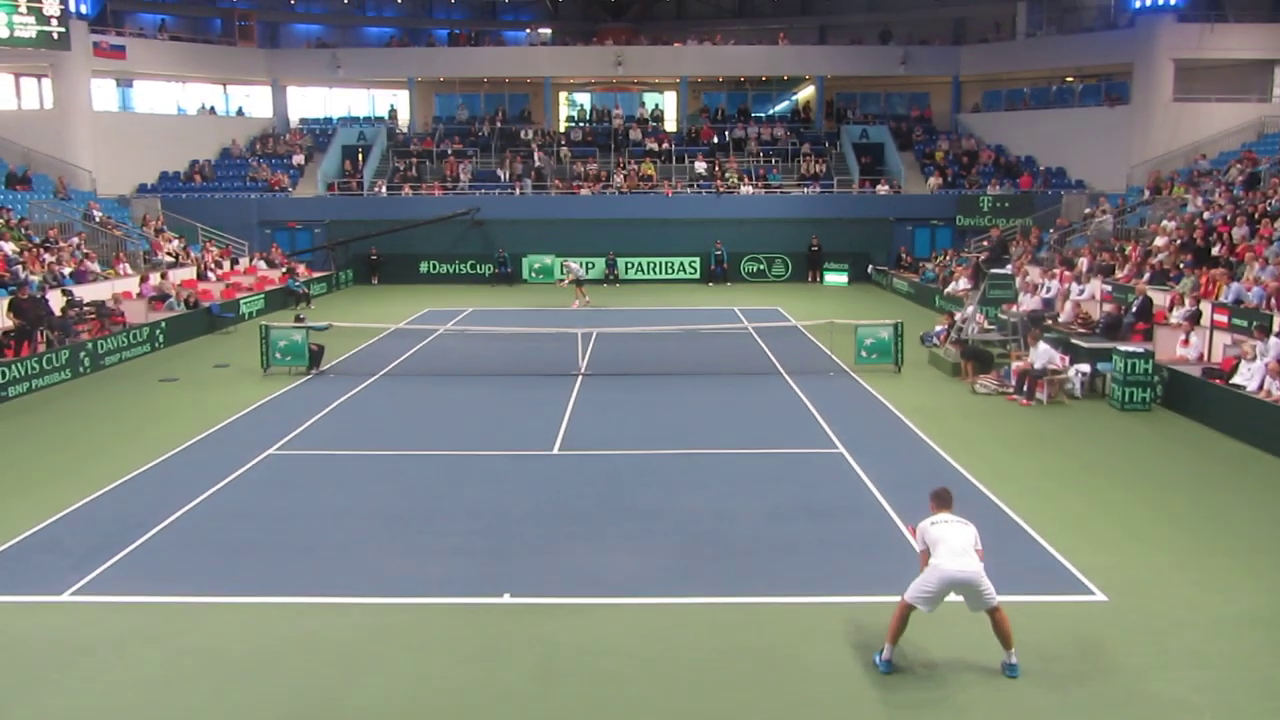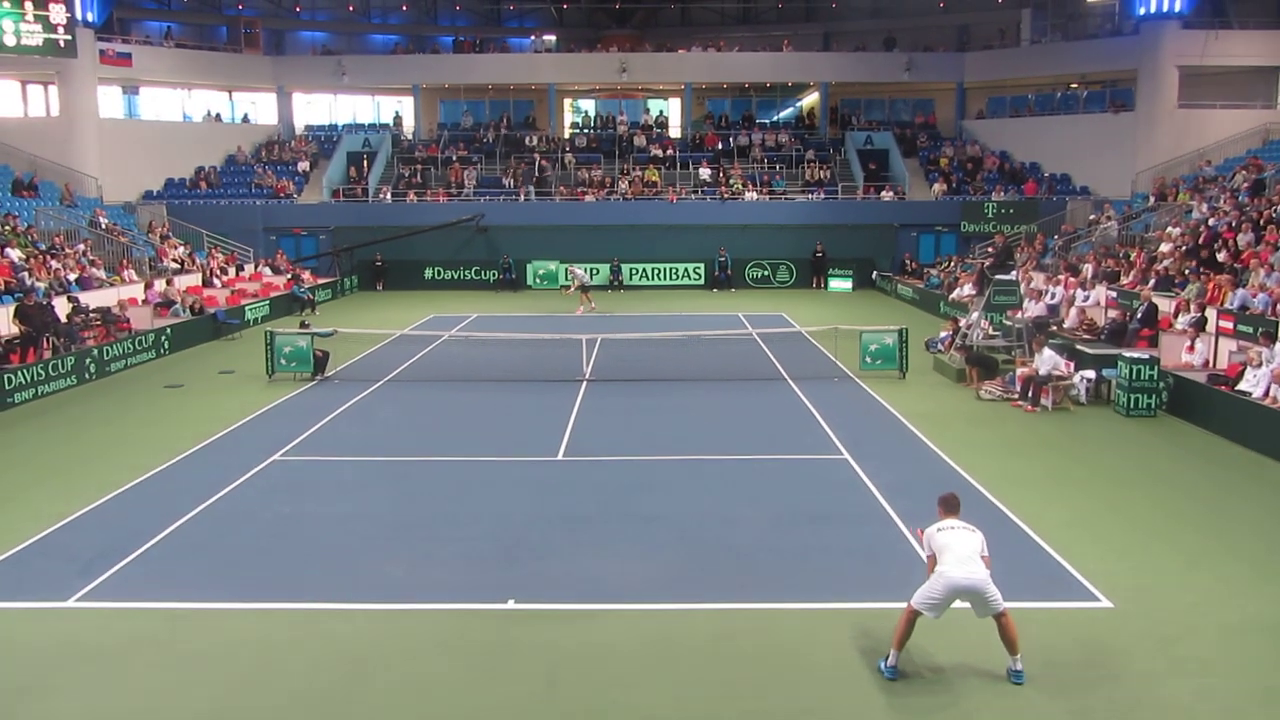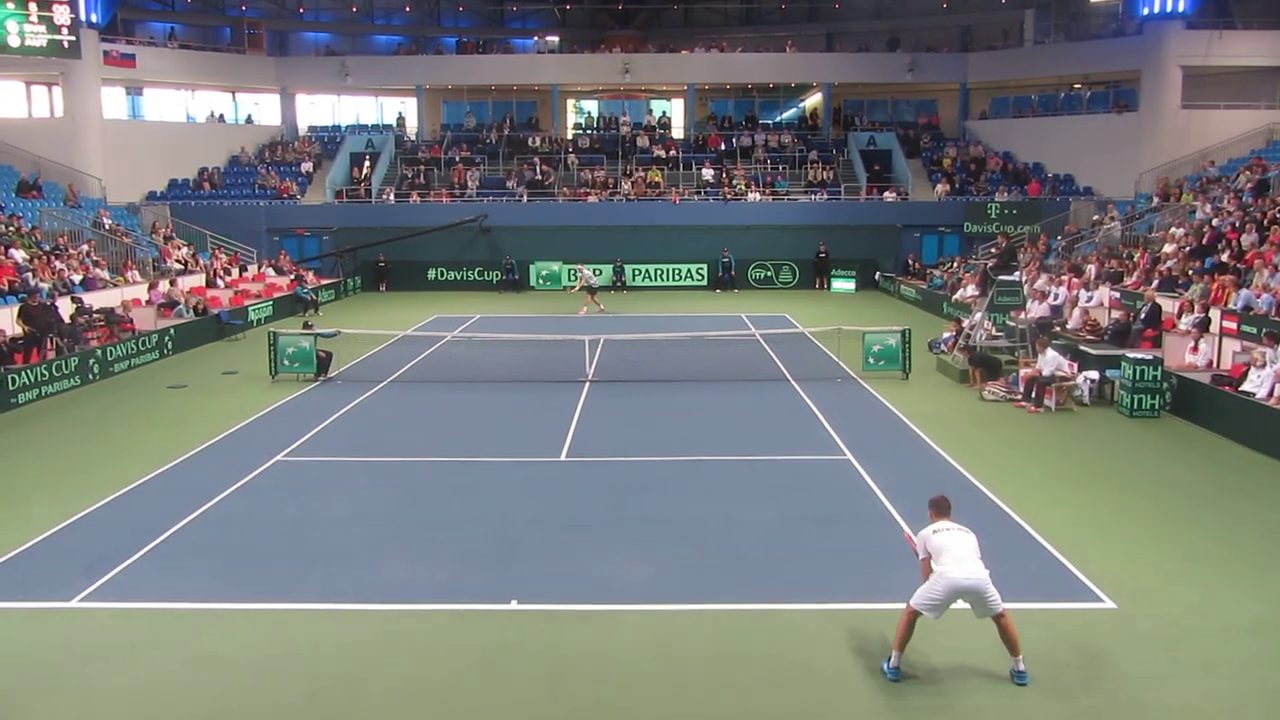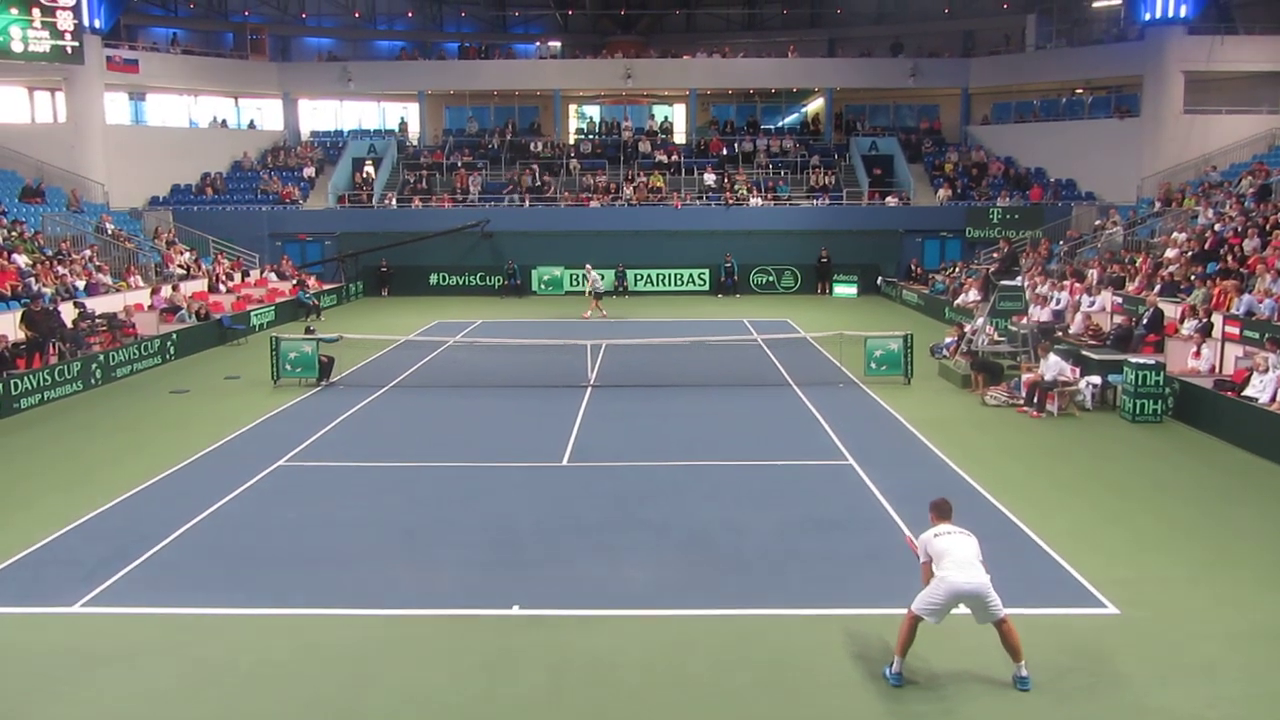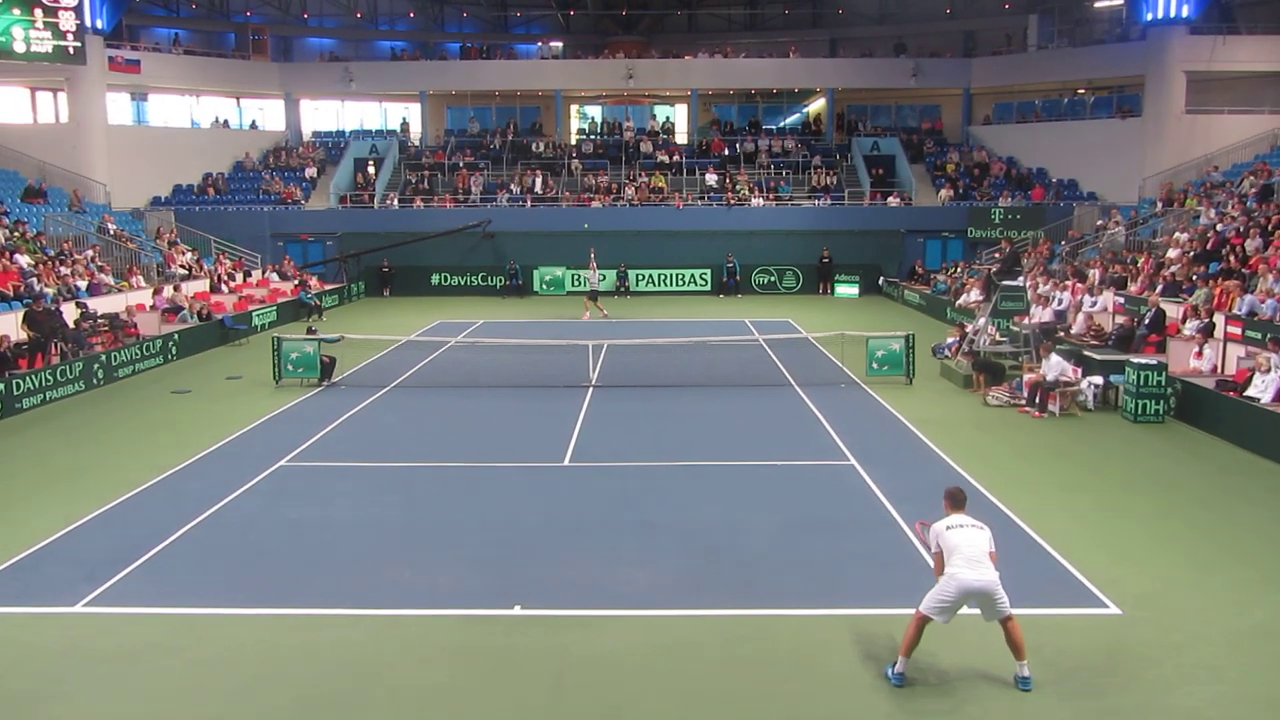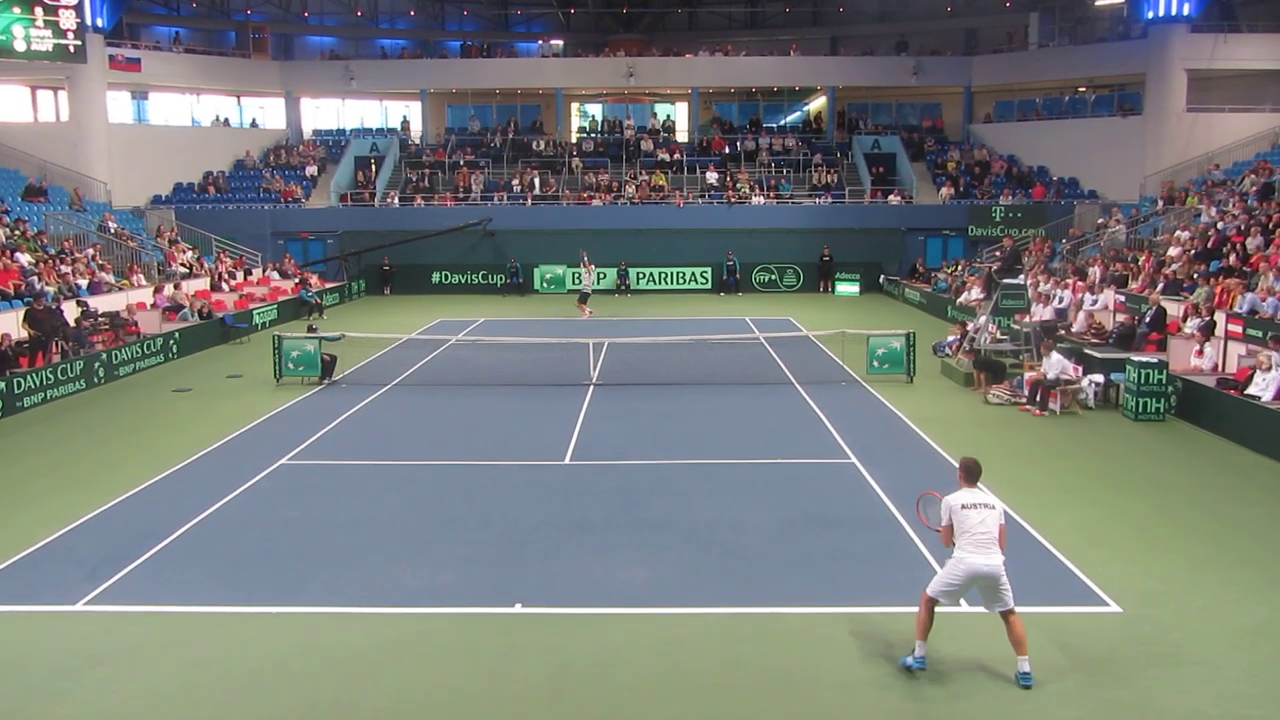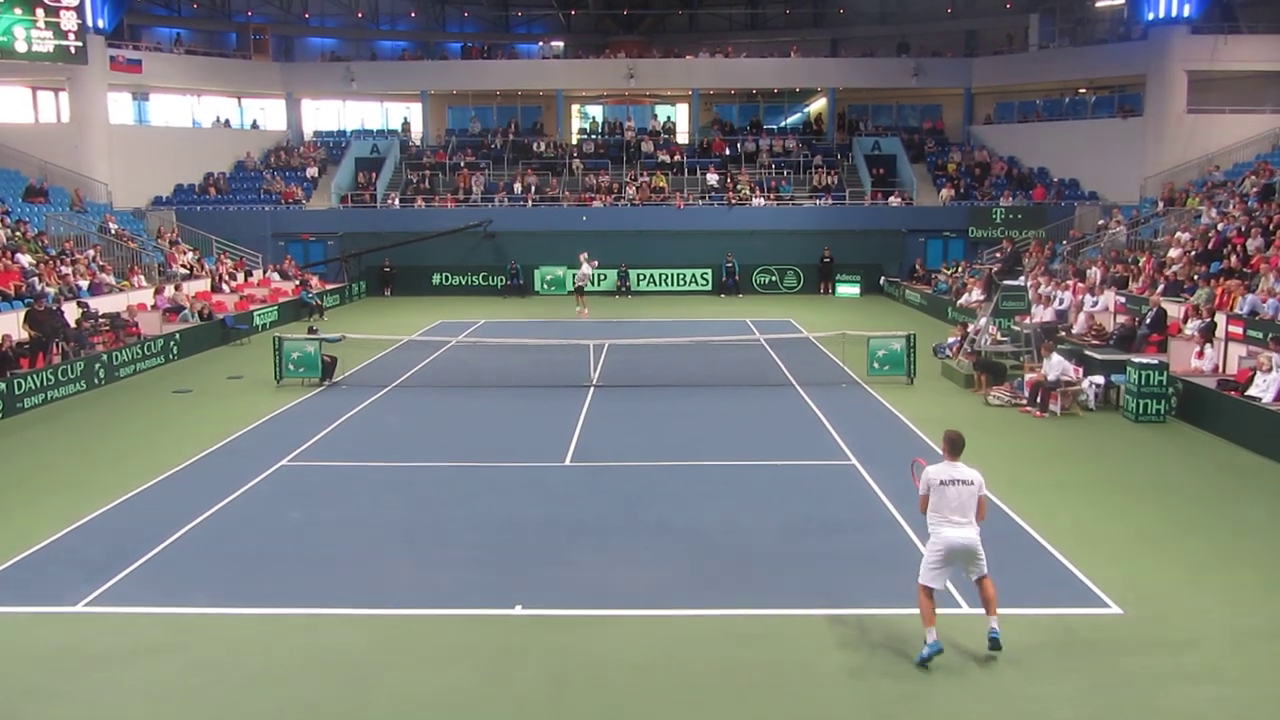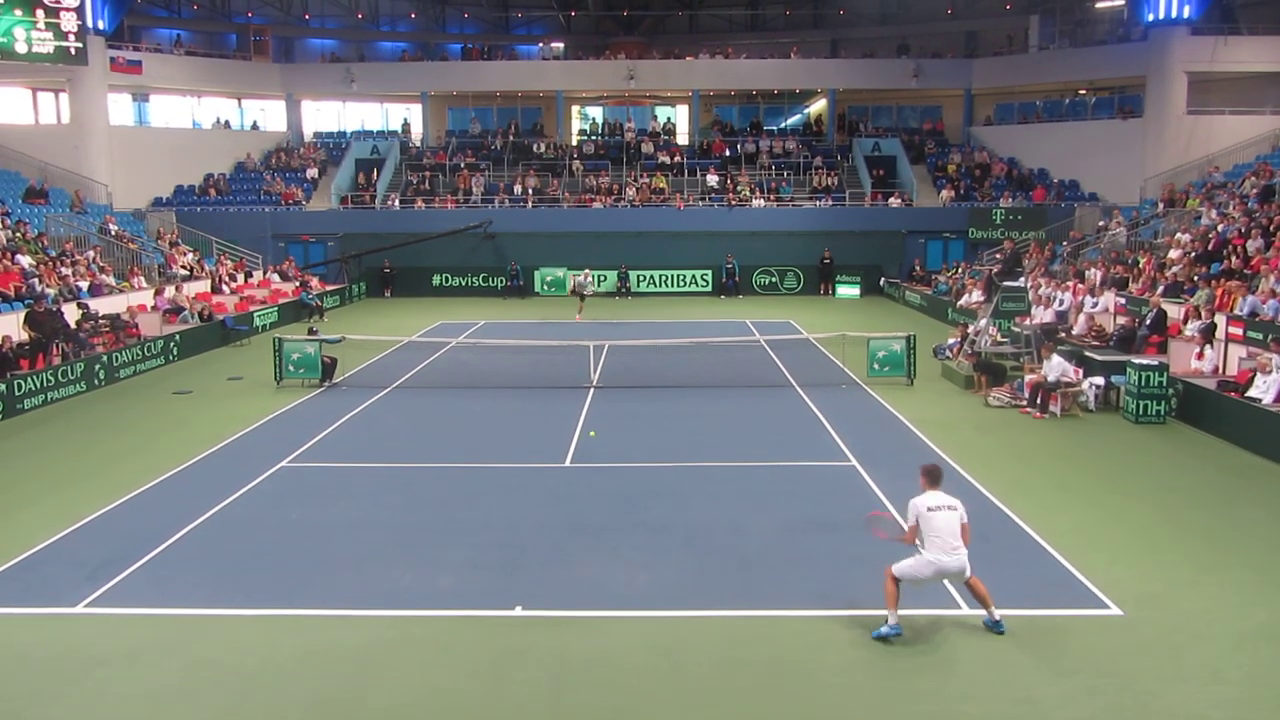
dt=0.4s
person 1, frame 1
left shoulder: (924, 525)
right shoulder: (969, 525)
left elbow: (924, 567)
left hip: (941, 570)
right hip: (972, 571)
left knee: (904, 606)
right knee: (995, 610)
left ankle: (886, 658)
right ankle: (1011, 661)
person 1, frame 2
left shoulder: (931, 531)
right shoulder: (976, 532)
left elbow: (931, 572)
left hip: (947, 578)
right hip: (979, 578)
left knee: (911, 612)
right knee: (1002, 615)
left ankle: (891, 664)
right ankle: (1016, 667)
person 1, frame 3
left shoulder: (925, 533)
right shoulder: (968, 532)
left elbow: (927, 576)
left hip: (947, 578)
right hip: (978, 578)
left knee: (911, 612)
right knee: (1001, 616)
left ankle: (893, 666)
right ankle: (1019, 669)
person 1, frame 4
left shoulder: (926, 537)
right shoulder: (969, 536)
left elbow: (928, 580)
left hip: (948, 582)
right hip: (979, 582)
left knee: (912, 617)
right knee: (1002, 622)
left ankle: (895, 671)
right ankle: (1022, 674)
person 1, frame 5
left shoulder: (938, 527)
right shoulder: (983, 528)
left elbow: (939, 570)
left hip: (957, 580)
right hip: (989, 580)
left knee: (919, 619)
right knee: (1008, 620)
left ankle: (898, 672)
right ankle: (1024, 675)
person 1, frame 6
left shoulder: (951, 500)
right shoulder: (994, 503)
left elbow: (947, 542)
right elbow: (1001, 544)
left hip: (964, 563)
right hip: (994, 565)
left knee: (927, 601)
right knee: (1010, 615)
left ankle: (919, 656)
right ankle: (1024, 670)
person 1, frame 7
left shoulder: (931, 472)
right shoulder: (975, 476)
left elbow: (923, 508)
right elbow: (981, 516)
left hip: (942, 539)
right hip: (970, 537)
left knee: (925, 590)
right knee: (984, 579)
left ankle: (931, 642)
right ankle: (993, 629)
person 1, frame 8
left shoulder: (916, 503)
right shoulder: (956, 503)
left elbow: (911, 539)
right elbow: (965, 540)
left wrist: (905, 537)
left hip: (933, 563)
right hip: (959, 561)
left knee: (891, 574)
right knee: (969, 579)
left ankle: (892, 624)
right ankle: (995, 619)
